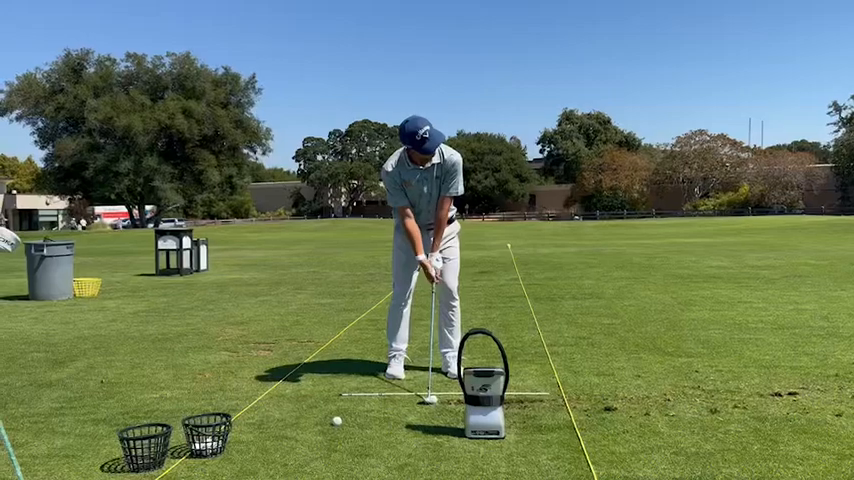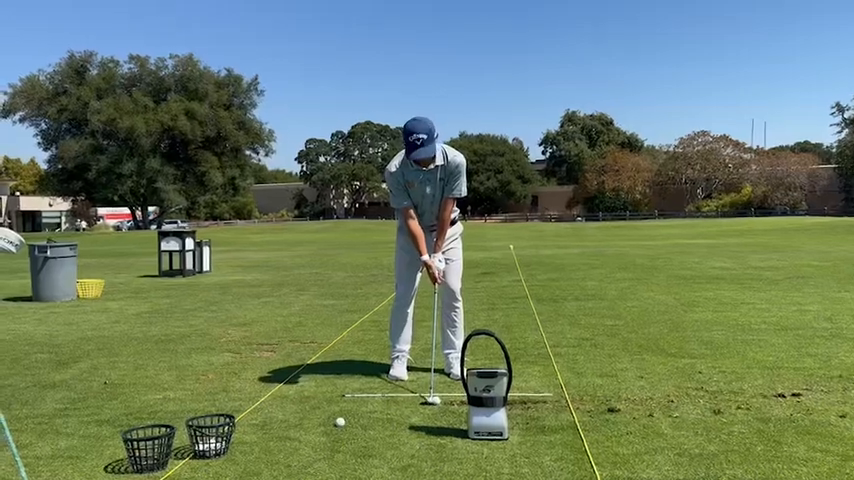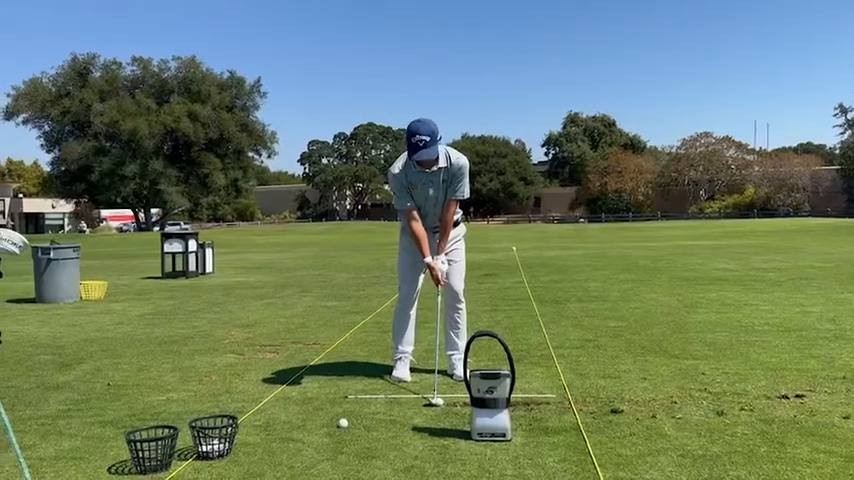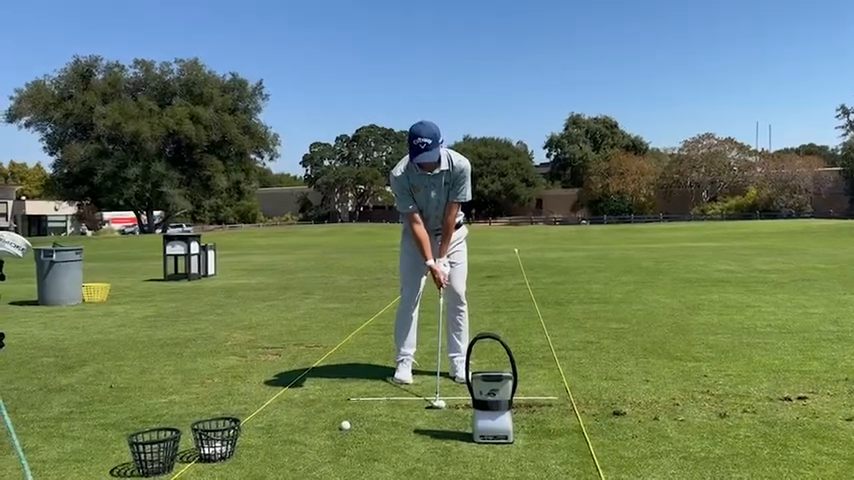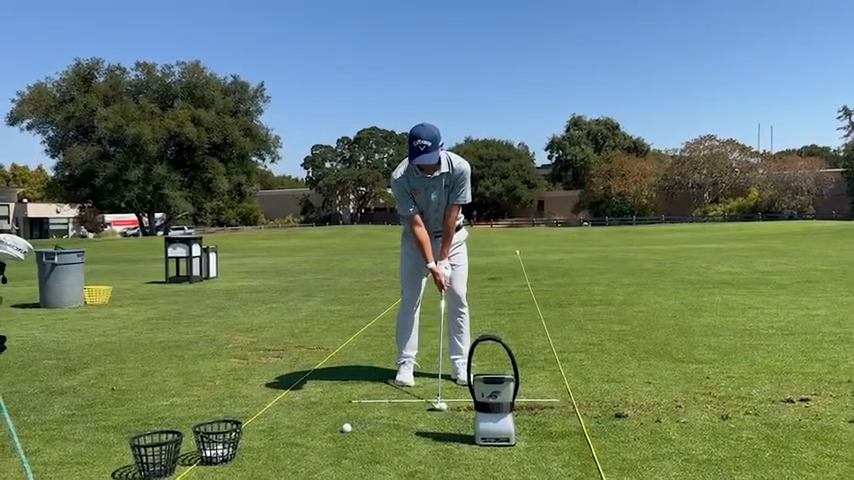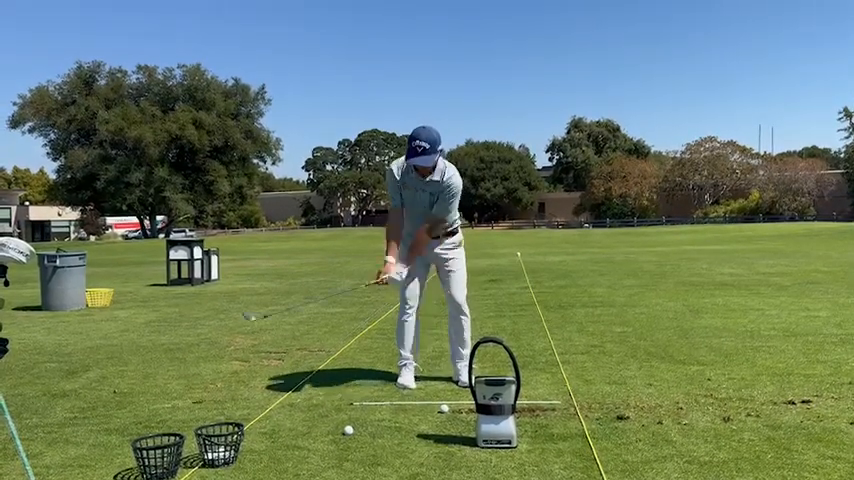
dt=0.4s
person 1, frame 1
left shoulder: (451, 159)
right shoulder: (391, 170)
left elbow: (444, 208)
right elbow: (406, 216)
left wrist: (435, 251)
right wrist: (421, 257)
left hip: (444, 230)
right hip: (408, 231)
left knee: (450, 292)
right knee: (401, 293)
left ankle: (451, 357)
right ankle: (396, 357)
person 1, frame 2
left shoulder: (455, 160)
right shoulder: (395, 170)
left elbow: (447, 209)
right elbow: (409, 217)
left wrist: (437, 252)
right wrist: (425, 257)
left hip: (447, 231)
right hip: (411, 233)
left knee: (452, 293)
right knee: (404, 294)
left ankle: (454, 358)
right ankle: (399, 358)
person 1, frame 3
left shoulder: (458, 163)
right shoulder: (398, 172)
left elbow: (450, 211)
right elbow: (413, 218)
left wrist: (440, 254)
right wrist: (428, 259)
left hip: (450, 232)
right hip: (414, 234)
left knee: (455, 294)
right knee: (407, 295)
left ankle: (457, 359)
right ankle: (402, 359)
person 1, frame 4
left shoulder: (460, 166)
right shoulder: (400, 175)
left elbow: (451, 214)
right elbow: (415, 221)
left wrist: (442, 257)
right wrist: (430, 262)
left hip: (452, 235)
right hip: (415, 236)
left knee: (457, 297)
right knee: (409, 298)
left ankle: (459, 362)
right ankle: (404, 361)
person 1, frame 5
left shoulder: (459, 168)
right shoulder: (400, 178)
left elbow: (451, 216)
right elbow: (416, 224)
left wrist: (443, 259)
right wrist: (431, 265)
left hip: (452, 238)
right hip: (415, 239)
left knee: (458, 300)
right knee: (410, 300)
left ankle: (460, 364)
right ankle: (405, 364)
person 1, frame 6
left shoulder: (450, 181)
right shoulder: (396, 171)
left elbow: (428, 228)
right elbow: (395, 215)
left wrist: (406, 263)
right wrist: (391, 257)
left hip: (447, 241)
right hip: (409, 241)
left knee: (457, 303)
right knee: (409, 303)
left ankle: (462, 366)
right ankle: (406, 366)
